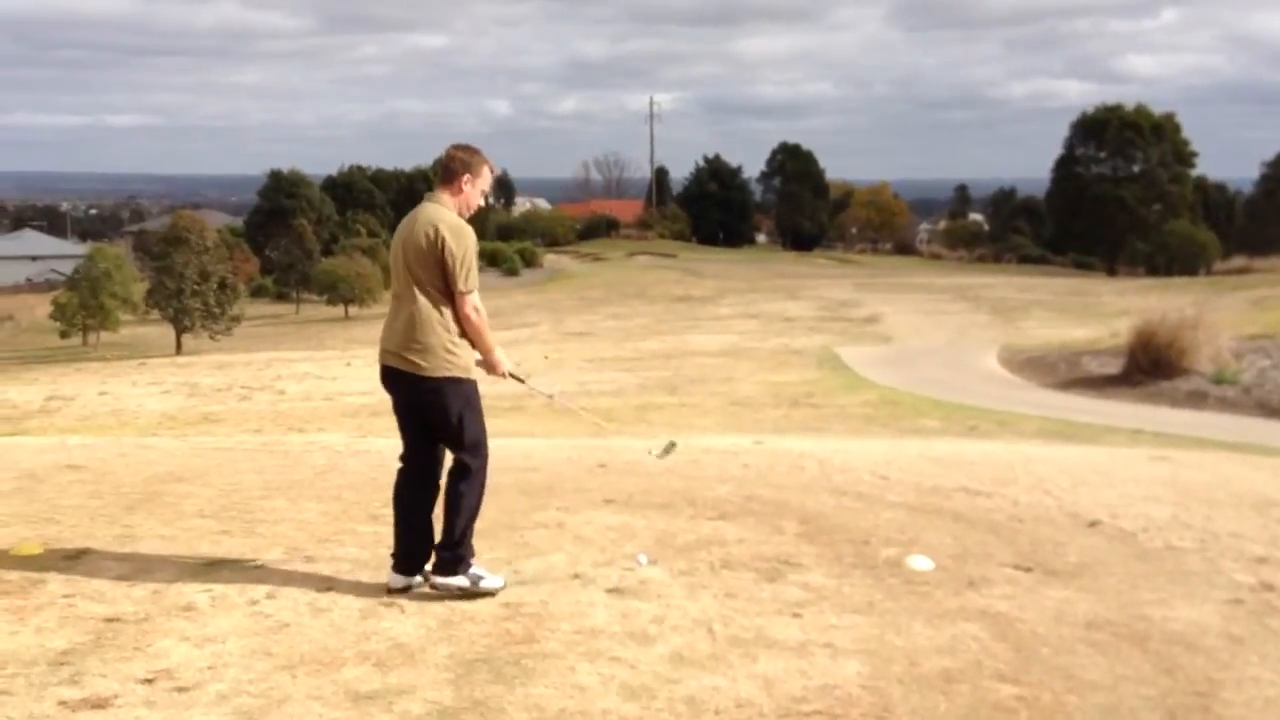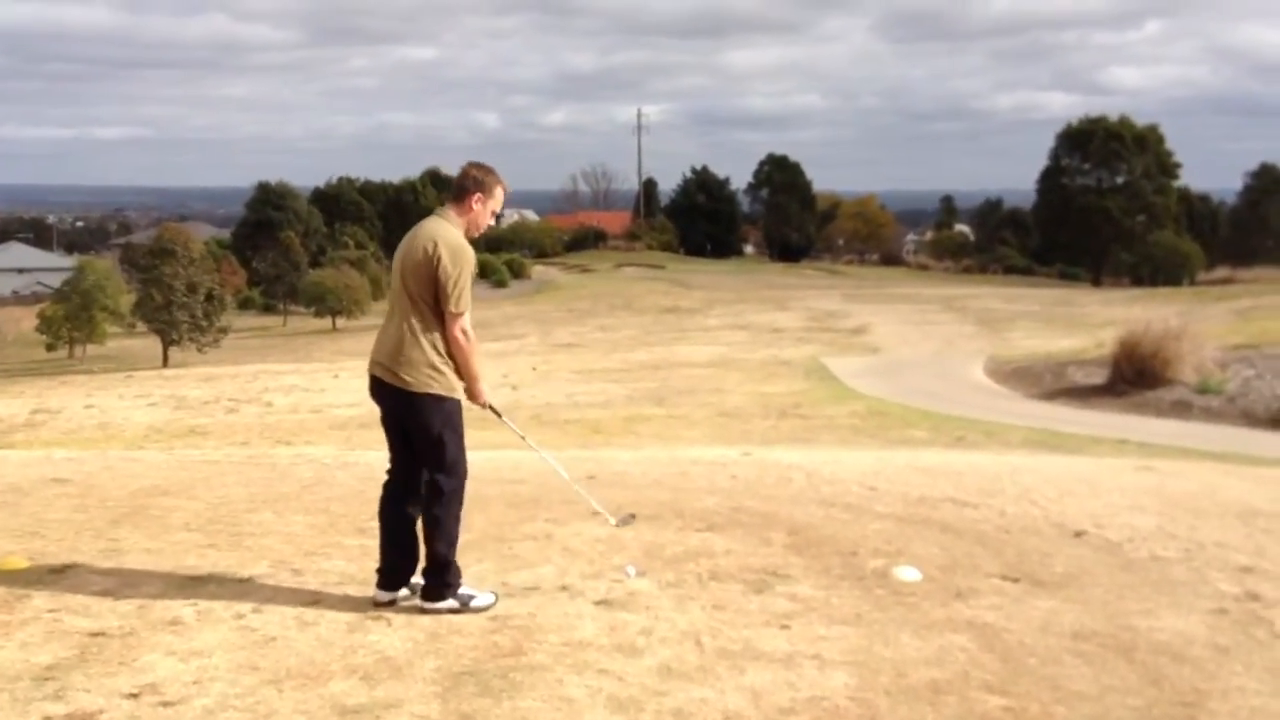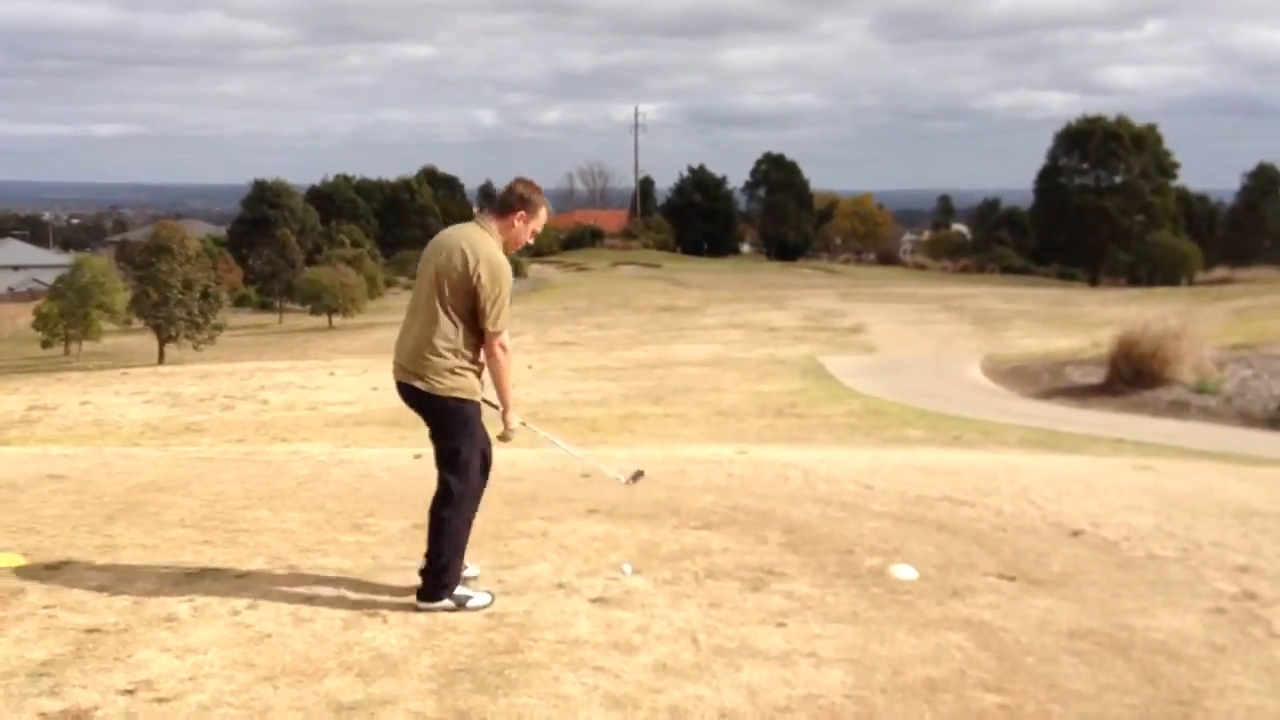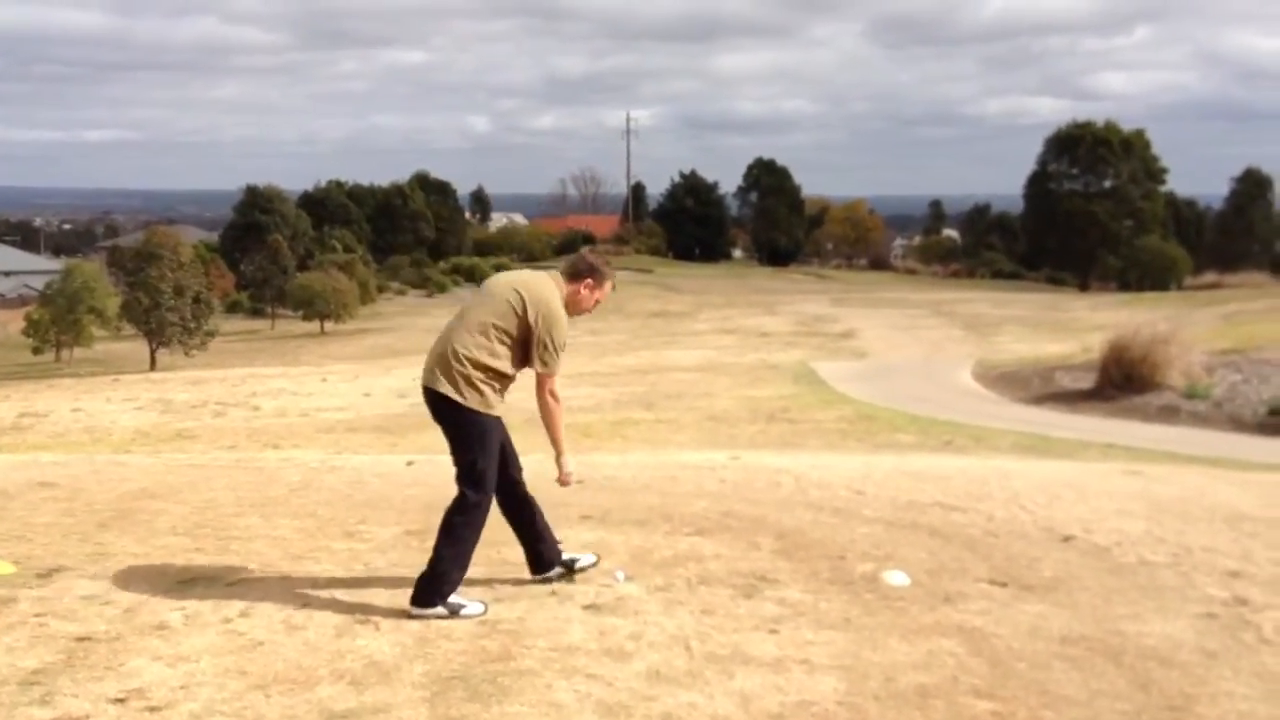
dt=0.3s
person 1, frame 1
left shoulder: (409, 224)
right shoulder: (455, 229)
right elbow: (468, 308)
left wrist: (473, 350)
right wrist: (492, 355)
left hip: (398, 361)
right hip: (441, 367)
left knee: (418, 464)
right knee: (471, 460)
left ankle: (408, 566)
right ankle: (452, 564)
person 1, frame 2
left shoulder: (417, 235)
right shoulder: (455, 247)
right elbow: (458, 330)
left wrist: (461, 377)
right wrist: (475, 384)
left hip: (389, 374)
right hip: (426, 383)
left knee: (404, 478)
right knee: (446, 483)
left ankle: (393, 580)
right ankle: (441, 588)
person 1, frame 3
left shoulder: (448, 237)
right shoulder: (492, 261)
right elbow: (496, 345)
right wrist: (508, 408)
left hip: (414, 368)
right hip: (445, 380)
left knee: (476, 460)
right knee: (460, 480)
left ankle: (443, 563)
right ankle: (438, 588)
person 1, frame 4
left shoulder: (519, 281)
right shoulder: (551, 311)
right elbow: (547, 392)
right wrist: (562, 455)
left hip: (444, 380)
right hip: (466, 391)
left knee: (508, 475)
right knee: (476, 493)
left ankle: (547, 559)
right ankle: (433, 596)
